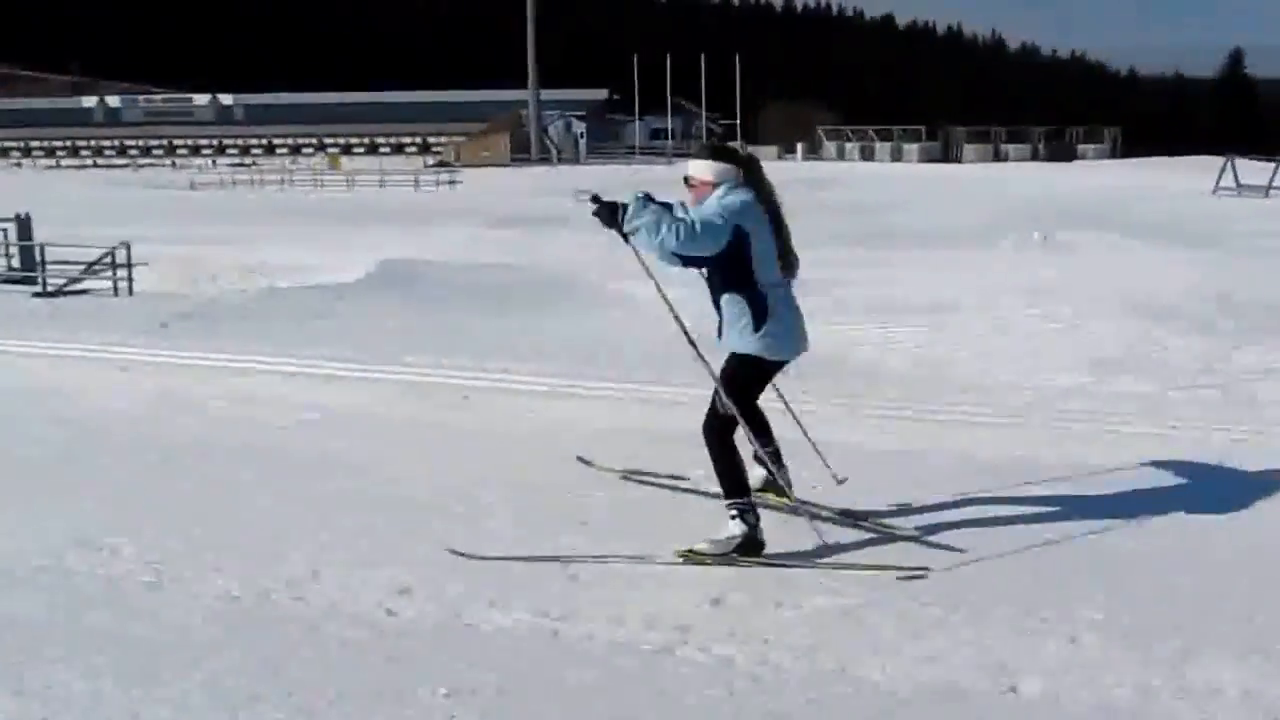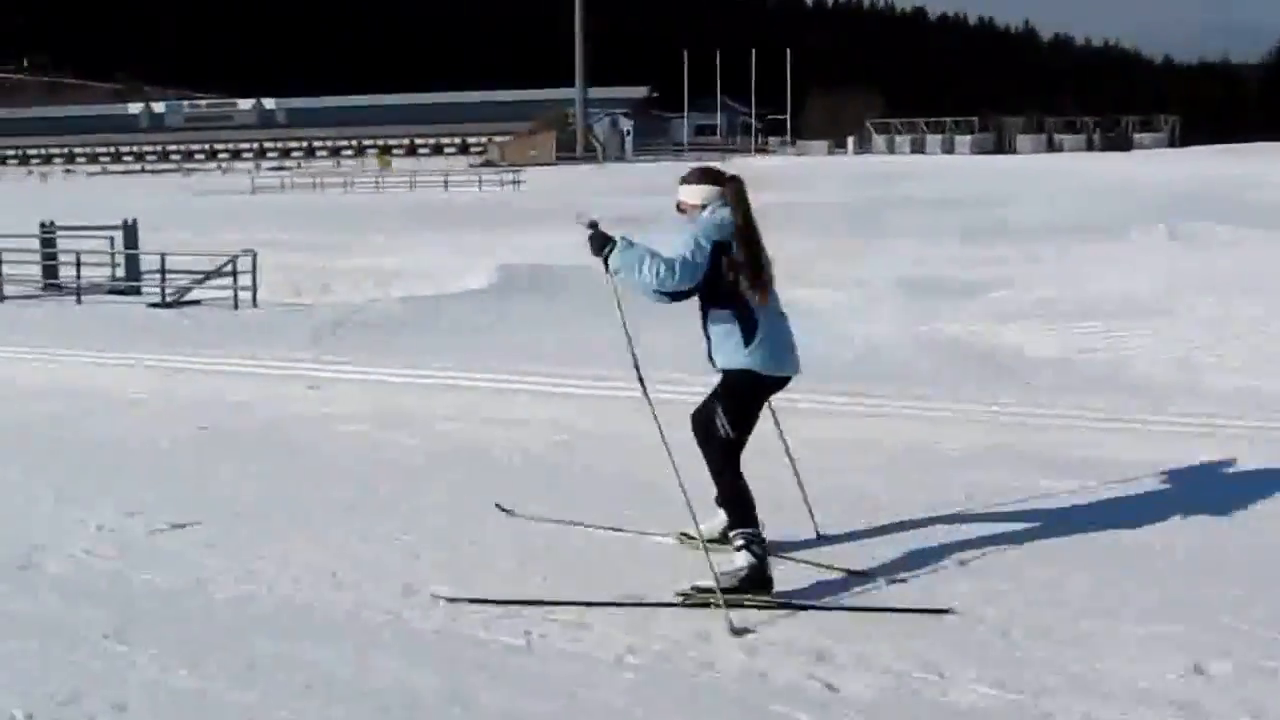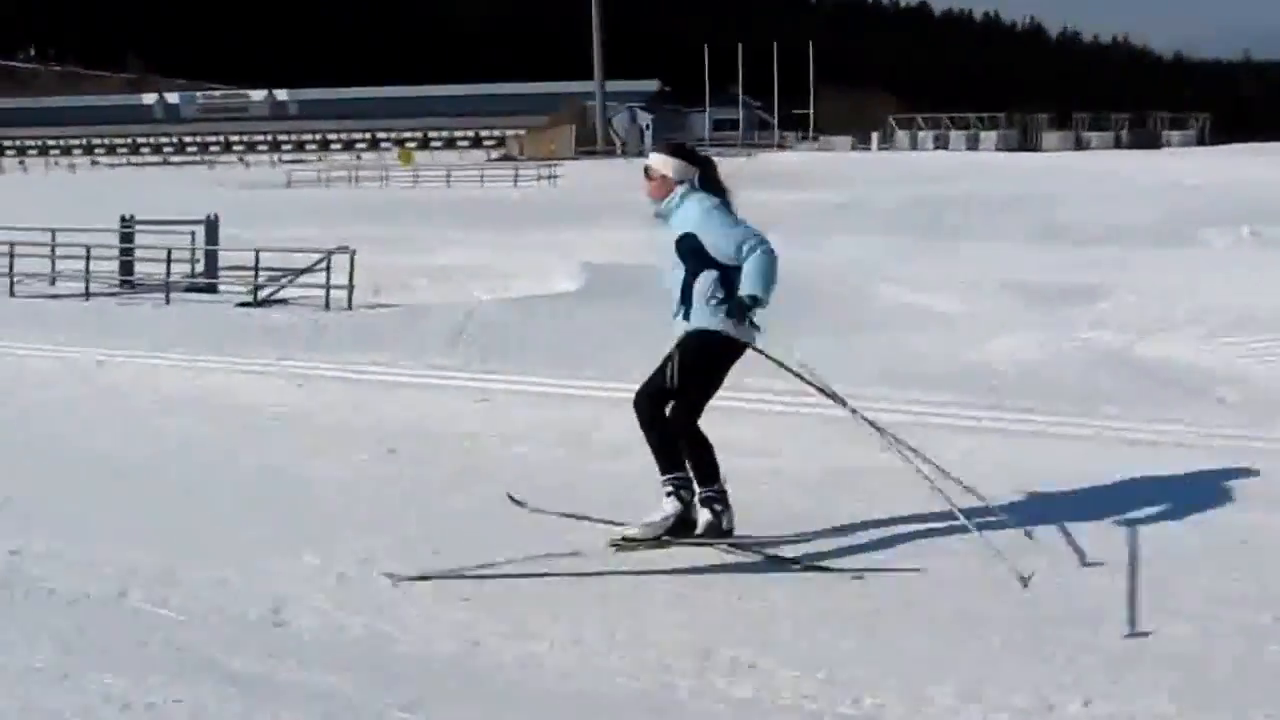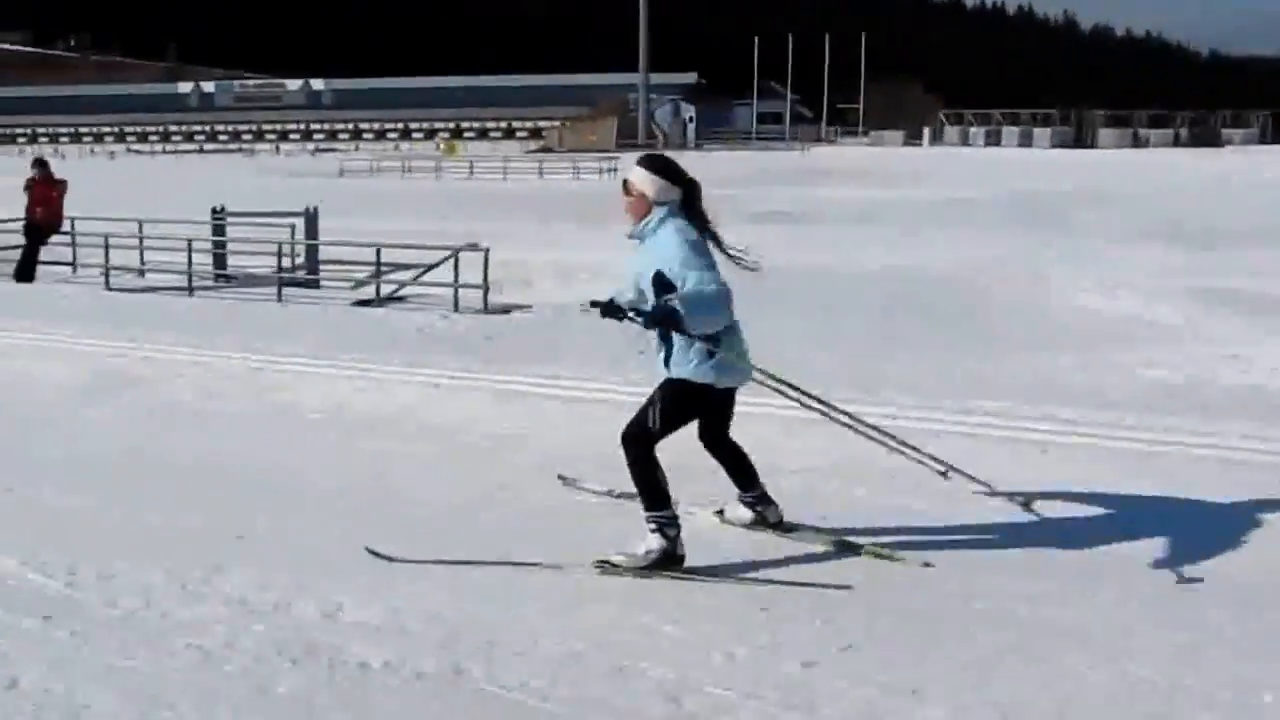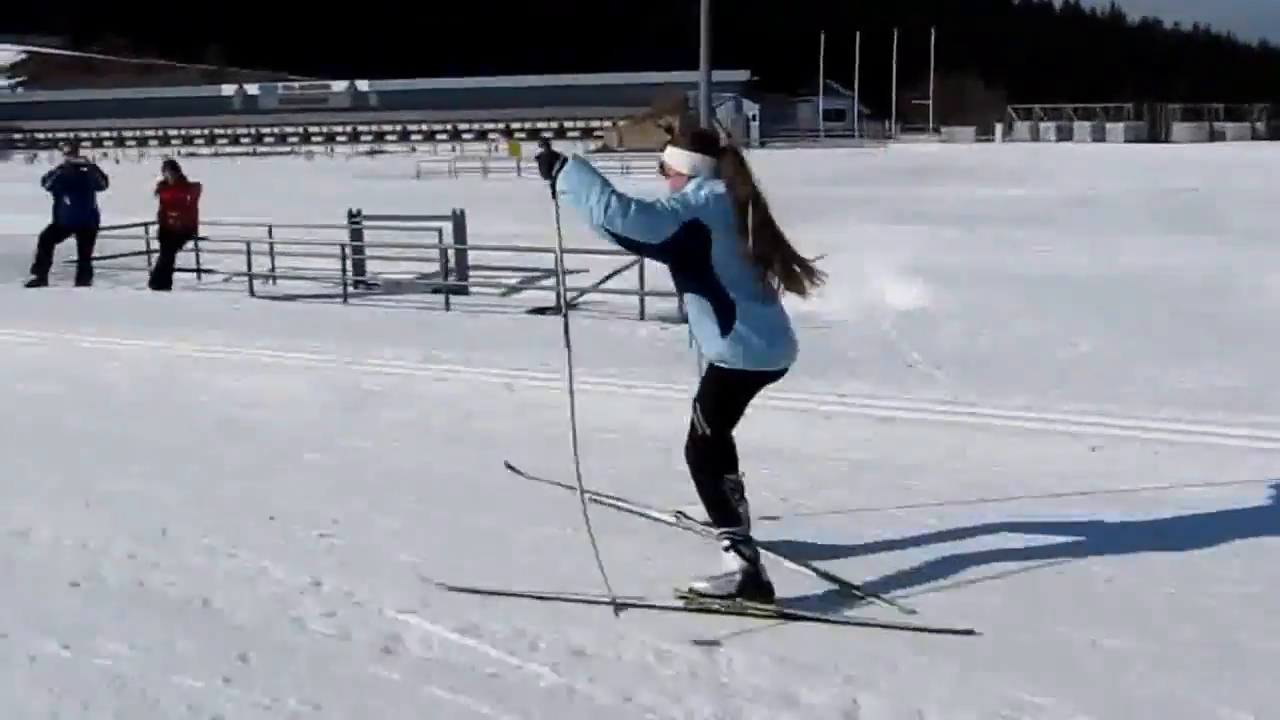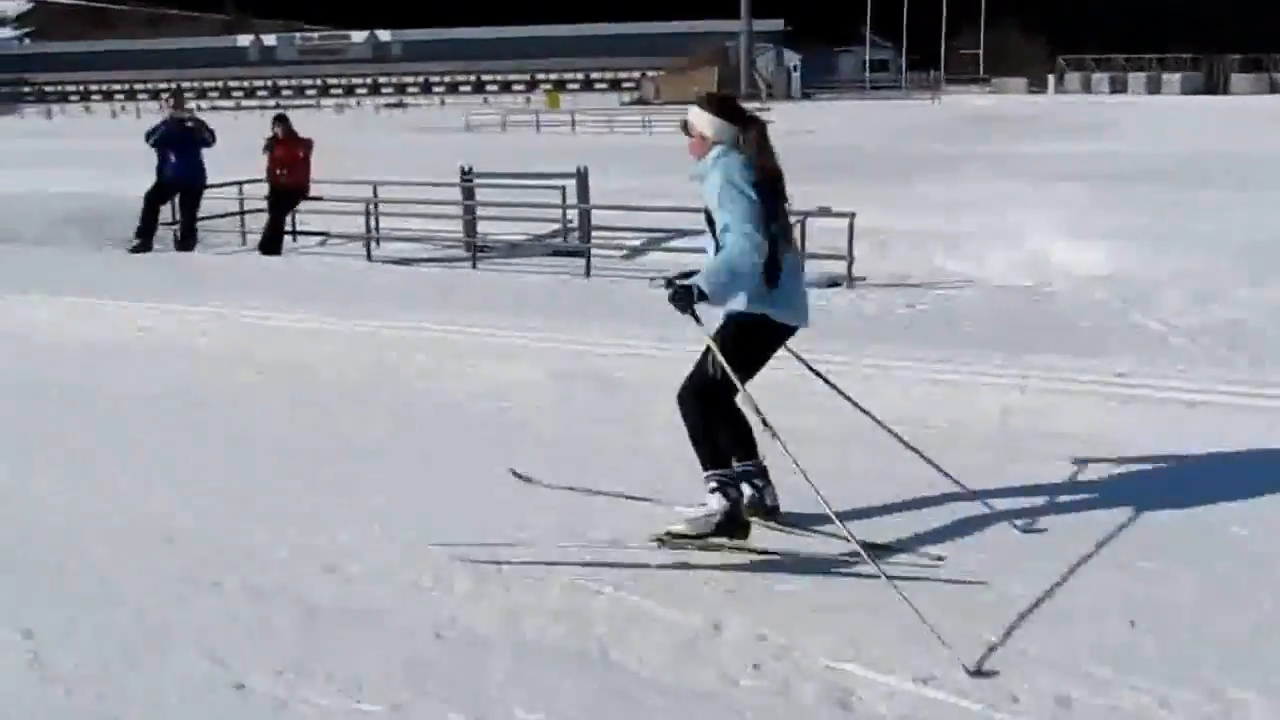
dt=0.4s
person 1, frame 1
left shoulder: (729, 212)
right shoulder: (745, 206)
left elbow: (687, 239)
right elbow: (699, 232)
left wrist: (629, 216)
right wrist: (663, 211)
left hip: (757, 339)
right hip: (778, 333)
left knee: (717, 428)
right knee: (738, 400)
left ankle: (744, 526)
right ankle: (770, 471)
person 1, frame 2
left shoulder: (713, 230)
right shoulder: (736, 228)
left elbow: (671, 276)
left wrist: (614, 251)
left hip: (751, 361)
right hip: (769, 357)
left knee: (722, 453)
right knee: (705, 422)
left ankle: (751, 561)
right ankle: (732, 518)
person 1, frame 3
left shoulder: (700, 209)
right shoulder: (689, 210)
left elbow: (759, 250)
left wrist: (750, 296)
left hip: (714, 329)
right hip: (714, 330)
left knee: (648, 402)
right knee: (682, 418)
left ankle: (680, 505)
right ankle: (715, 510)
person 1, frame 4
left shoulder: (676, 239)
right shoulder: (658, 235)
left elbow: (710, 297)
left wrist: (673, 313)
right wrist: (623, 303)
left hip: (699, 368)
right hip: (714, 362)
left knee: (636, 439)
right knee: (714, 436)
left ankle: (664, 541)
right ankle: (758, 505)
person 1, frame 5
left shoulder: (694, 207)
right shoulder: (728, 198)
left elbow: (628, 217)
left wrist: (566, 172)
left hip: (740, 351)
right hip: (773, 345)
left knee: (704, 450)
right knee: (715, 420)
left ankle: (745, 567)
right ankle: (732, 506)
person 1, frame 6
left shoulder: (726, 175)
right shoulder: (748, 168)
left elbow: (747, 245)
left wrist: (702, 288)
right wrist: (706, 280)
left hip: (760, 308)
right hip: (769, 305)
left knee: (696, 396)
right knee: (719, 392)
left ankle: (725, 504)
right ankle: (755, 487)
